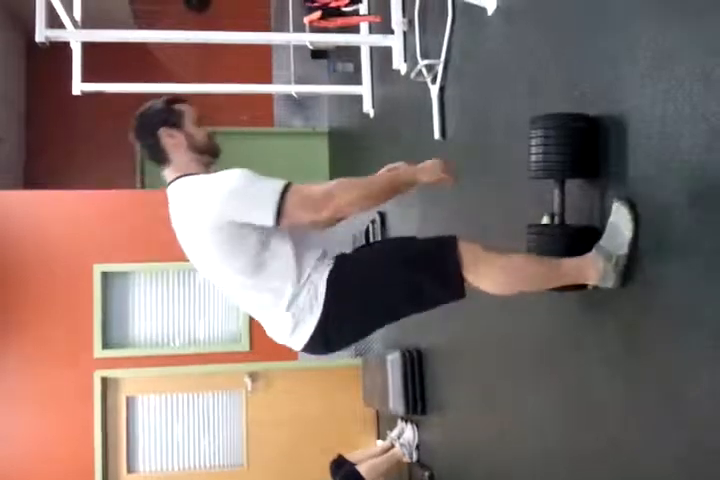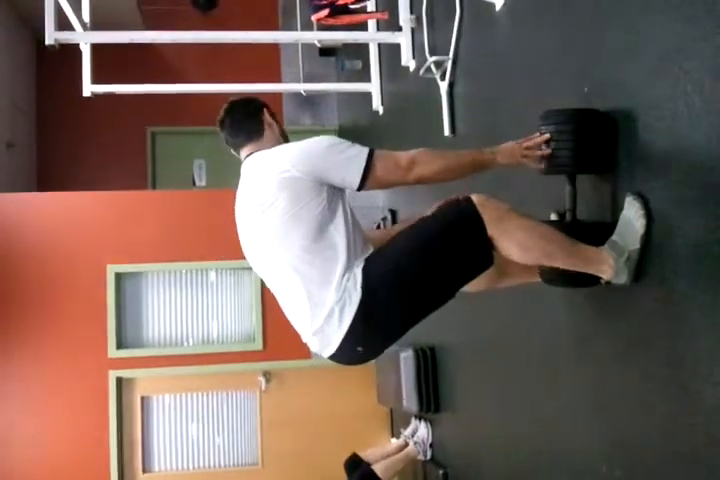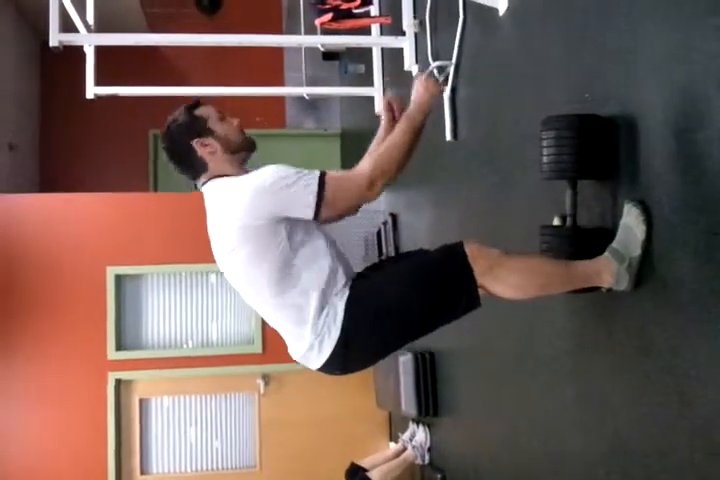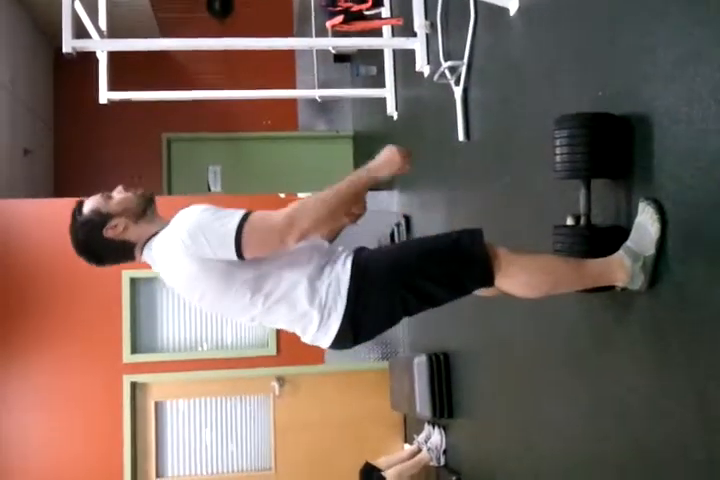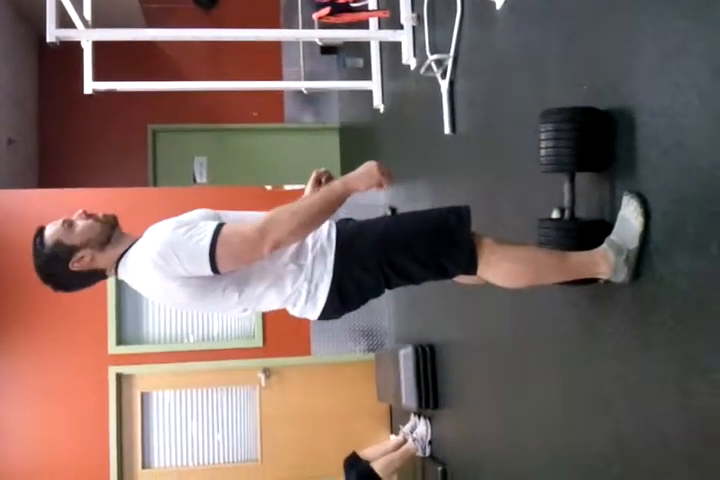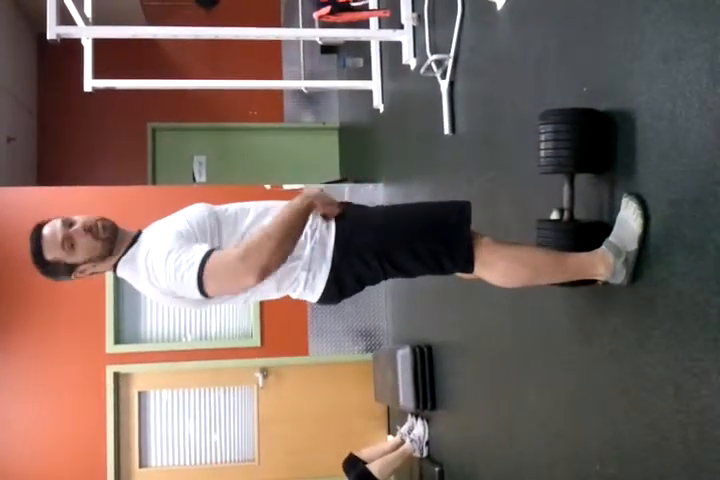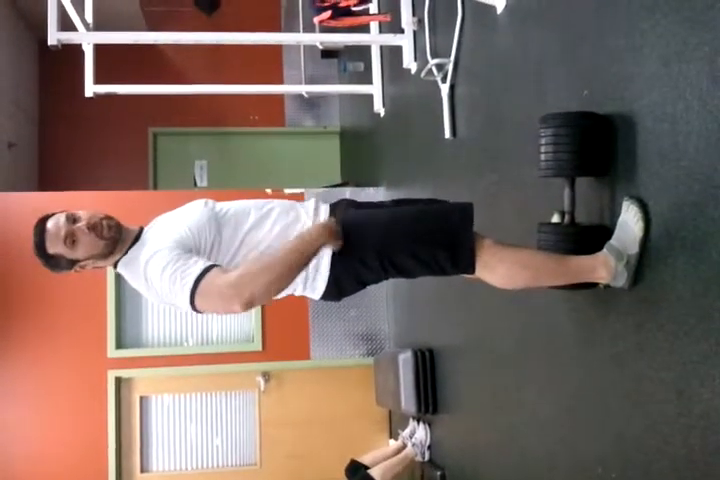
dt=0.7s
person 1, frame 1
left shoulder: (194, 201)
right shoulder: (221, 189)
left elbow: (303, 217)
right elbow: (322, 203)
left wrist: (383, 181)
right wrist: (406, 177)
left hip: (310, 315)
right hip: (321, 314)
left knee: (448, 262)
right knee: (464, 257)
left ankle: (553, 270)
right ankle: (594, 268)
person 1, frame 2
left shoulder: (251, 201)
right shoulder: (300, 156)
right elbow: (411, 167)
left wrist: (430, 222)
right wrist: (496, 155)
left hip: (340, 334)
right hip: (359, 313)
left knee: (474, 263)
right knee: (483, 211)
left ankle: (573, 265)
right ankle: (608, 262)
person 1, frame 3
left shoulder: (230, 203)
right shoulder: (261, 187)
left elbow: (345, 193)
right elbow: (365, 183)
left wrist: (388, 129)
right wrist: (420, 107)
left hip: (331, 337)
right hip: (346, 328)
left knee: (468, 265)
right knee: (481, 259)
left ankle: (587, 271)
right ankle: (609, 270)
person 1, frame 4
left shoulder: (175, 257)
right shoulder: (188, 228)
right elbow: (290, 228)
left wrist: (338, 216)
right wrist: (373, 171)
left hip: (335, 311)
right hip: (350, 294)
left knee: (473, 269)
right knee: (492, 260)
left ankle: (586, 273)
right ankle: (620, 267)
person 1, frame 5
left shoulder: (149, 261)
right shoulder: (161, 253)
right elbow: (267, 239)
left wrist: (310, 198)
right wrist: (351, 183)
left hip: (321, 278)
right hip: (335, 265)
left knee: (457, 252)
right knee: (478, 249)
left ankle: (555, 267)
right ankle: (604, 260)
person 1, frame 6
left shoulder: (155, 240)
right shoulder: (158, 269)
right elbow: (251, 267)
left wrist: (308, 207)
right wrist: (307, 199)
left hip: (326, 234)
right hip: (334, 257)
left knee: (459, 245)
right knee: (475, 250)
left ankle: (558, 269)
right ankle: (603, 262)
person 1, frame 7
left shoulder: (163, 227)
right shoulder: (156, 270)
right elbow: (238, 295)
left wrist: (316, 225)
right wrist: (315, 237)
left hip: (329, 216)
right hip: (335, 257)
left knee: (461, 247)
right knee: (477, 252)
left ankle: (556, 266)
right ankle: (605, 264)
